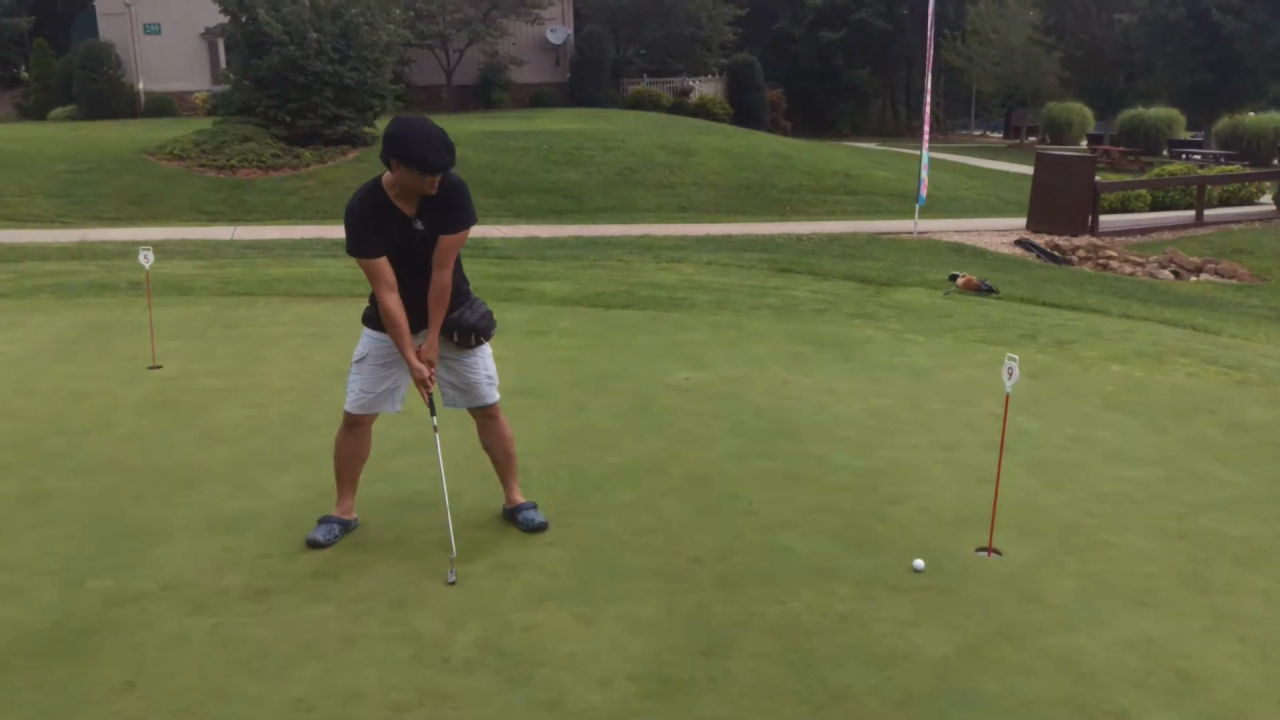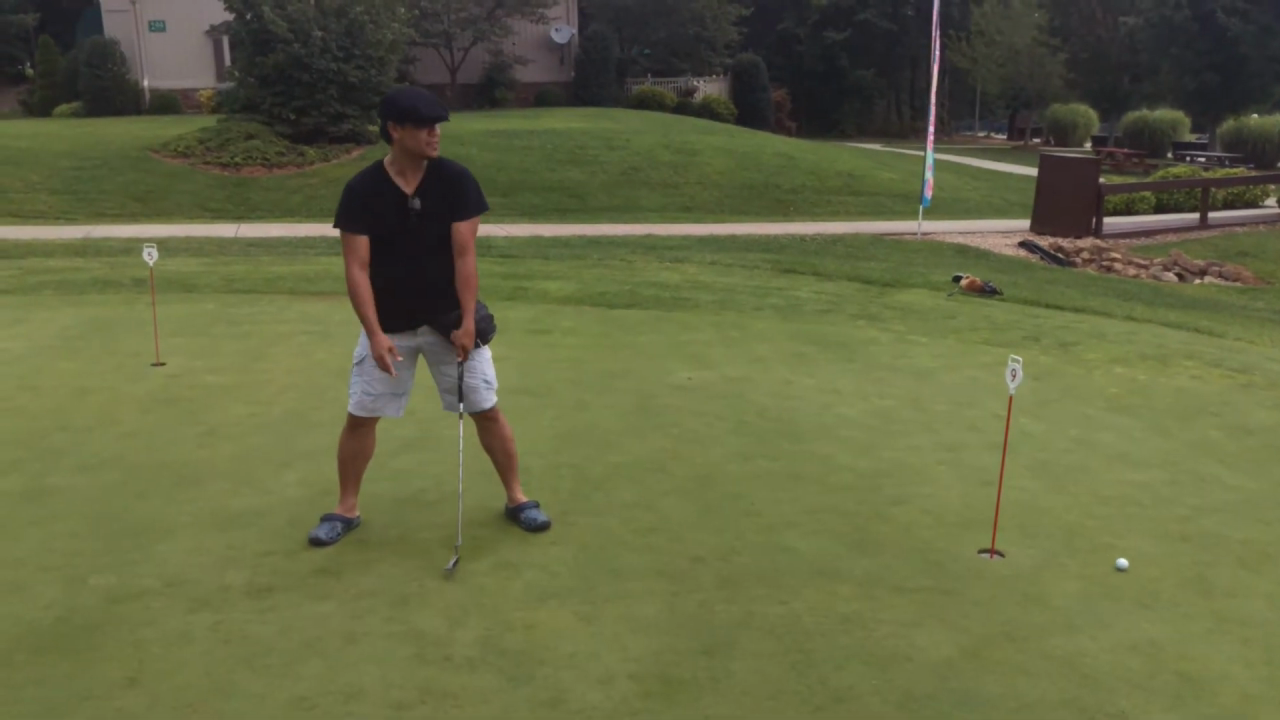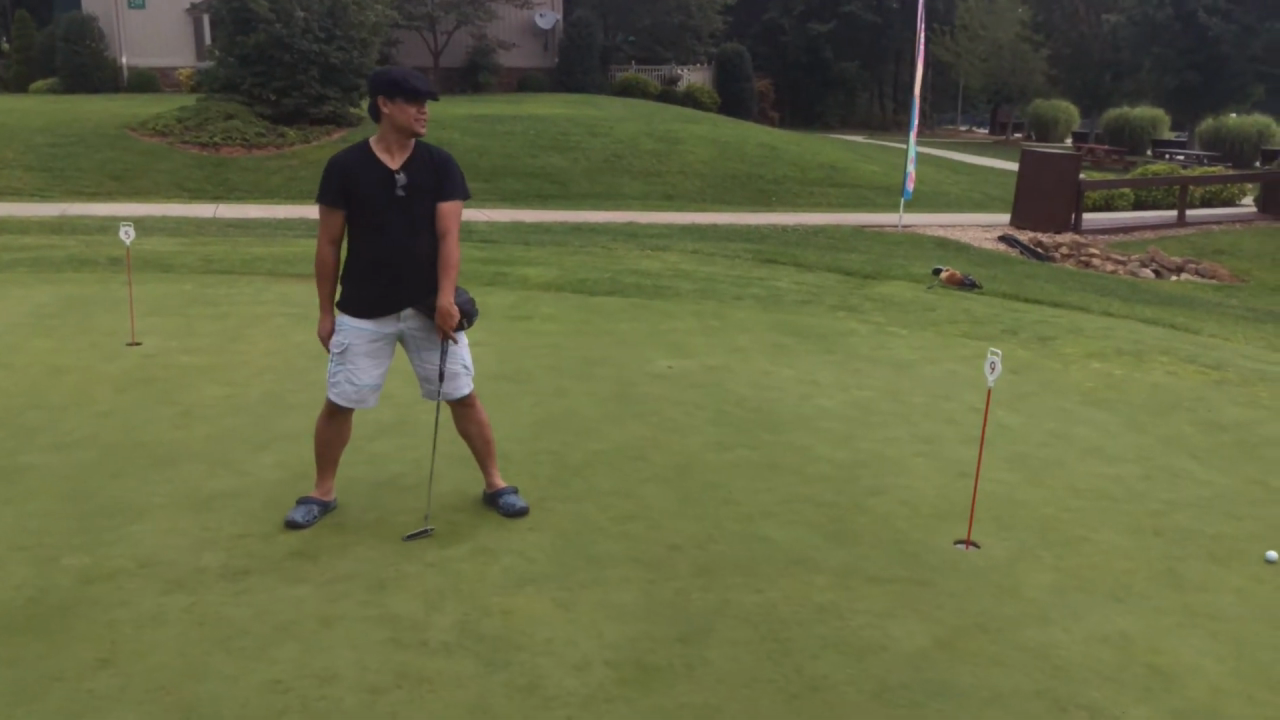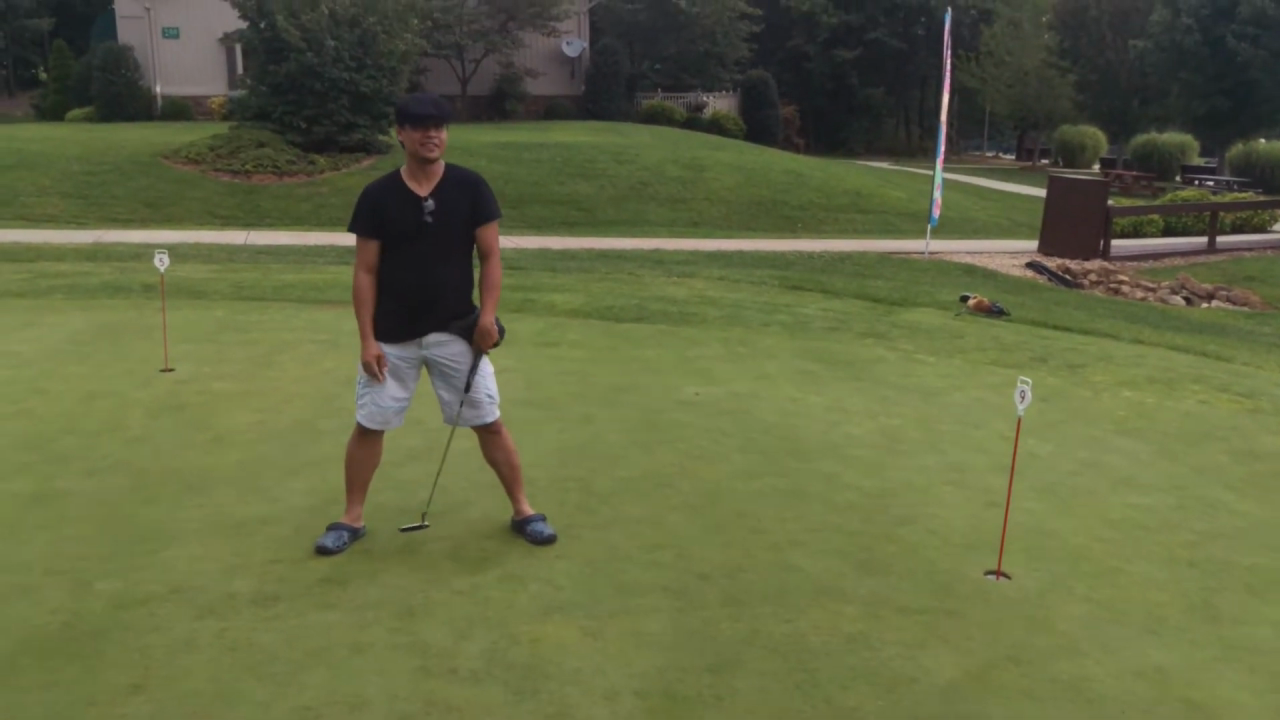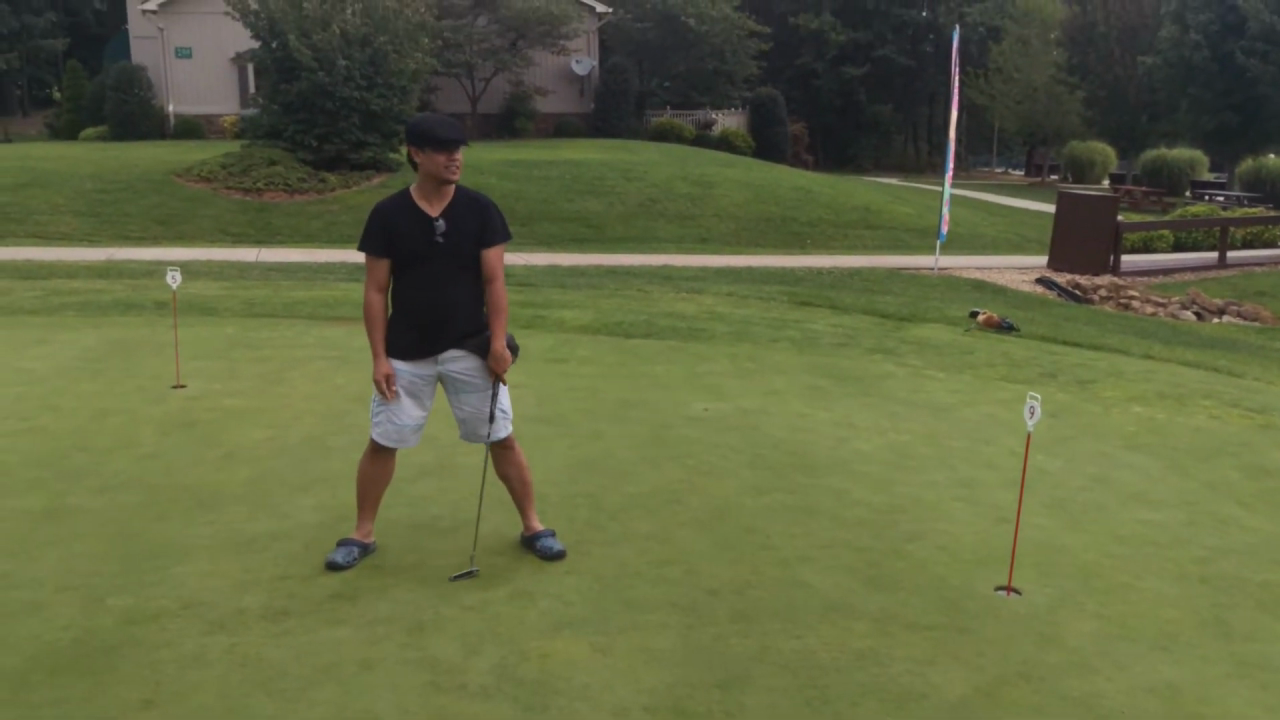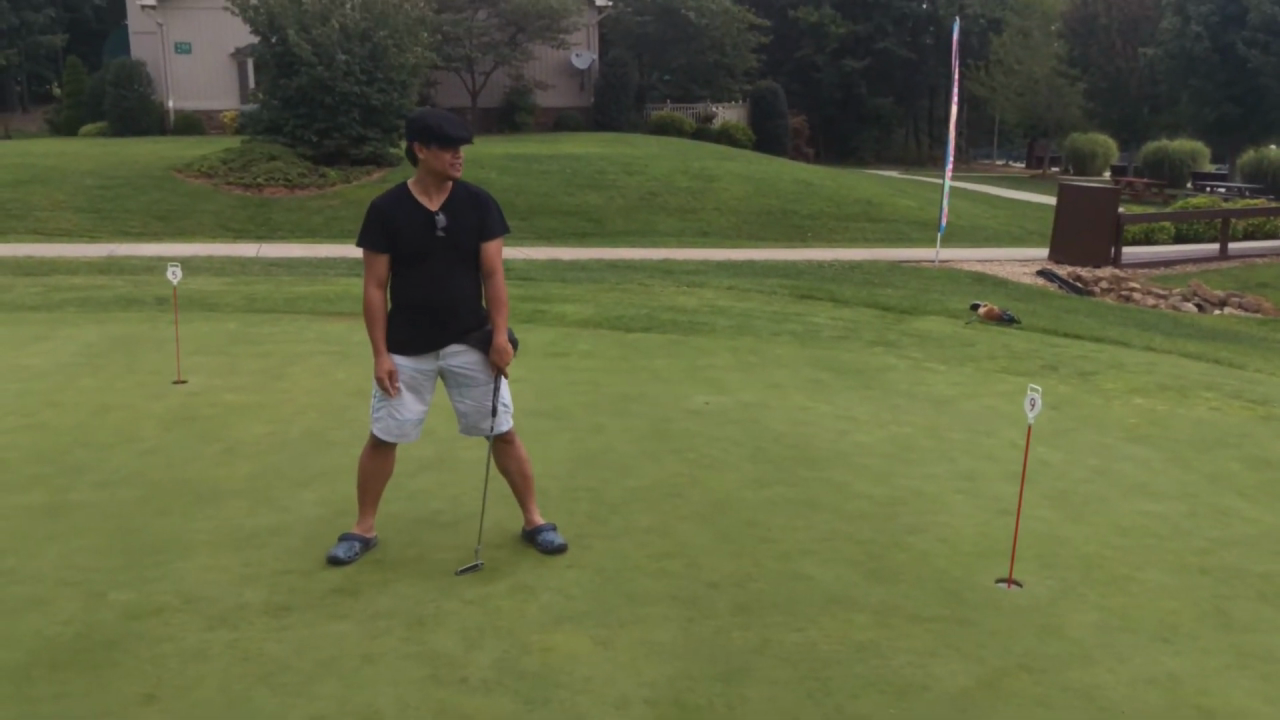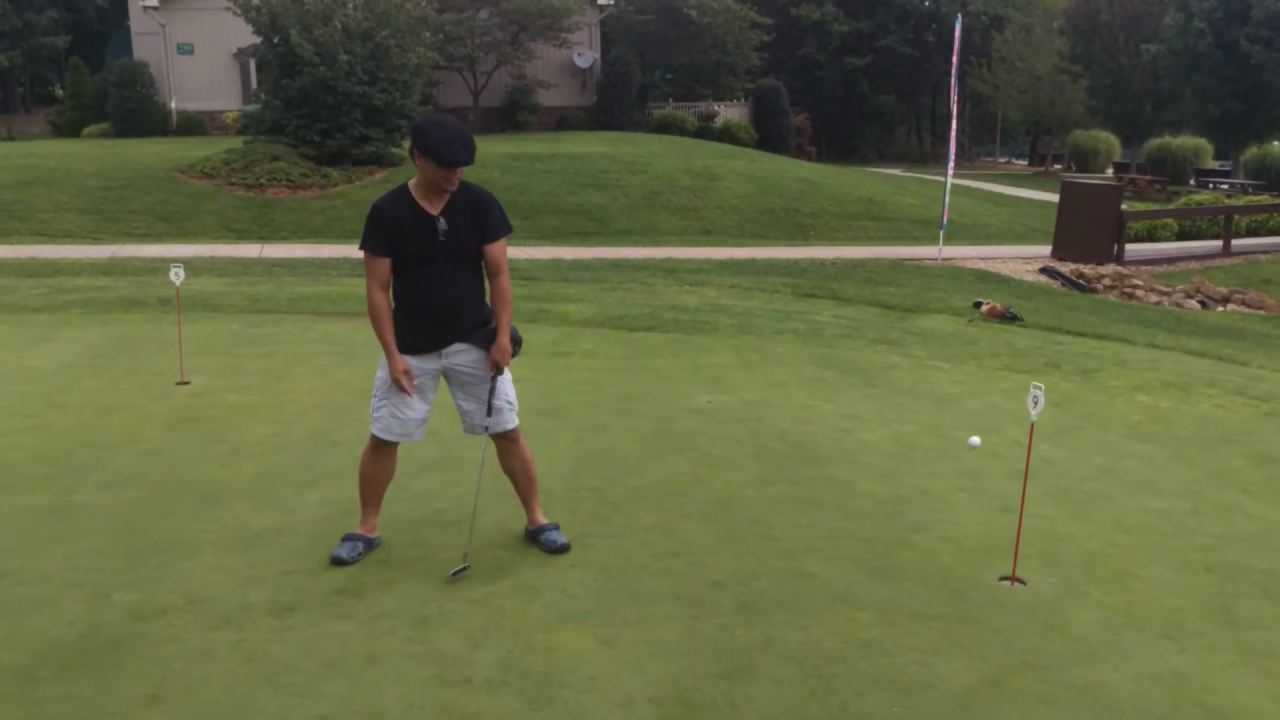
dt=0.5s
person 1, frame 1
left shoulder: (453, 191)
right shoulder: (363, 209)
left elbow: (442, 271)
right elbow: (387, 291)
left wrist: (433, 340)
right wrist: (409, 358)
left hip: (453, 317)
right hip: (388, 324)
left knee: (488, 408)
right knee: (356, 415)
left ankle: (515, 499)
right ankle: (343, 511)
person 1, frame 2
left shoulder: (456, 179)
right shoulder: (361, 190)
left elbow: (464, 256)
right elbow: (357, 269)
left wrist: (467, 321)
right wrist: (375, 335)
left hip: (450, 319)
right hip: (389, 324)
left knee: (486, 409)
right knee: (360, 416)
left ankle: (516, 497)
right ankle: (346, 509)
person 1, frame 3
left shoulder: (440, 165)
right shoulder: (344, 167)
left elbow: (448, 236)
right elbow: (329, 245)
left wrist: (446, 298)
right wrist: (325, 310)
left hip: (428, 306)
right hip: (362, 311)
left knee: (463, 397)
right knee: (339, 403)
left ankle: (494, 483)
right ankle: (322, 492)
person 1, frame 4
left shoulder: (471, 188)
right shoulder: (377, 196)
left elbow: (490, 257)
right elbow: (365, 272)
left wrist: (488, 316)
right wrist: (368, 338)
left hip: (456, 331)
right hip: (393, 336)
left knee: (488, 423)
right knee: (368, 425)
left ankle: (522, 510)
right ankle: (352, 518)
person 1, frame 5
left shoulder: (481, 209)
right shoulder: (387, 214)
left elbow: (494, 281)
right elbow: (376, 291)
left wrist: (498, 342)
right wrist: (379, 356)
left hip: (469, 348)
right hip: (406, 354)
left knee: (502, 437)
right knee: (383, 442)
left ankle: (532, 526)
right ankle: (362, 534)
person 1, frame 6
left shoulder: (478, 203)
right shoulder: (386, 209)
left elbow: (493, 275)
right elbow: (375, 287)
left wrist: (500, 335)
right wrist: (380, 353)
left hip: (469, 342)
right hip: (406, 349)
left knee: (503, 432)
right knee: (382, 438)
left ankle: (533, 520)
right ankle: (363, 529)
person 1, frame 7
left shoulder: (481, 204)
right shoulder: (387, 212)
left elbow: (499, 275)
right elbow: (378, 289)
left wrist: (502, 335)
right wrist: (393, 355)
left hip: (473, 342)
right hip: (410, 348)
left knee: (507, 431)
right knee: (383, 438)
left ankle: (536, 520)
right ankle: (367, 529)
